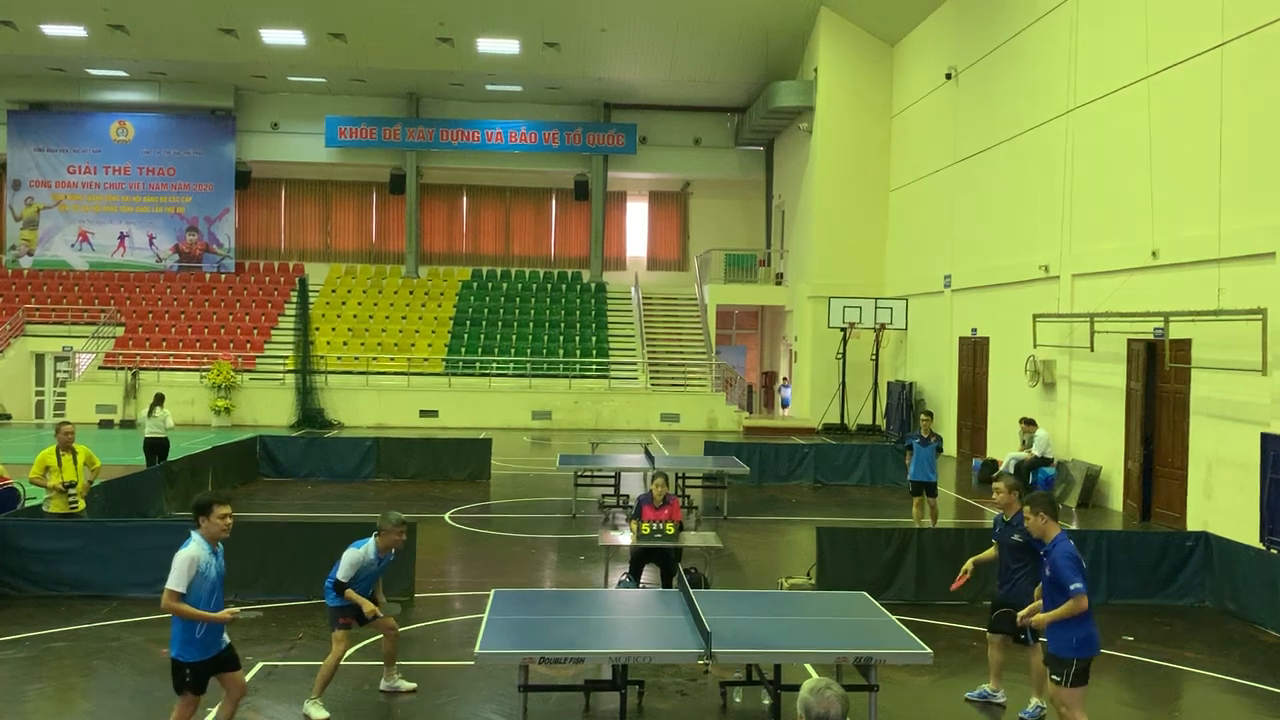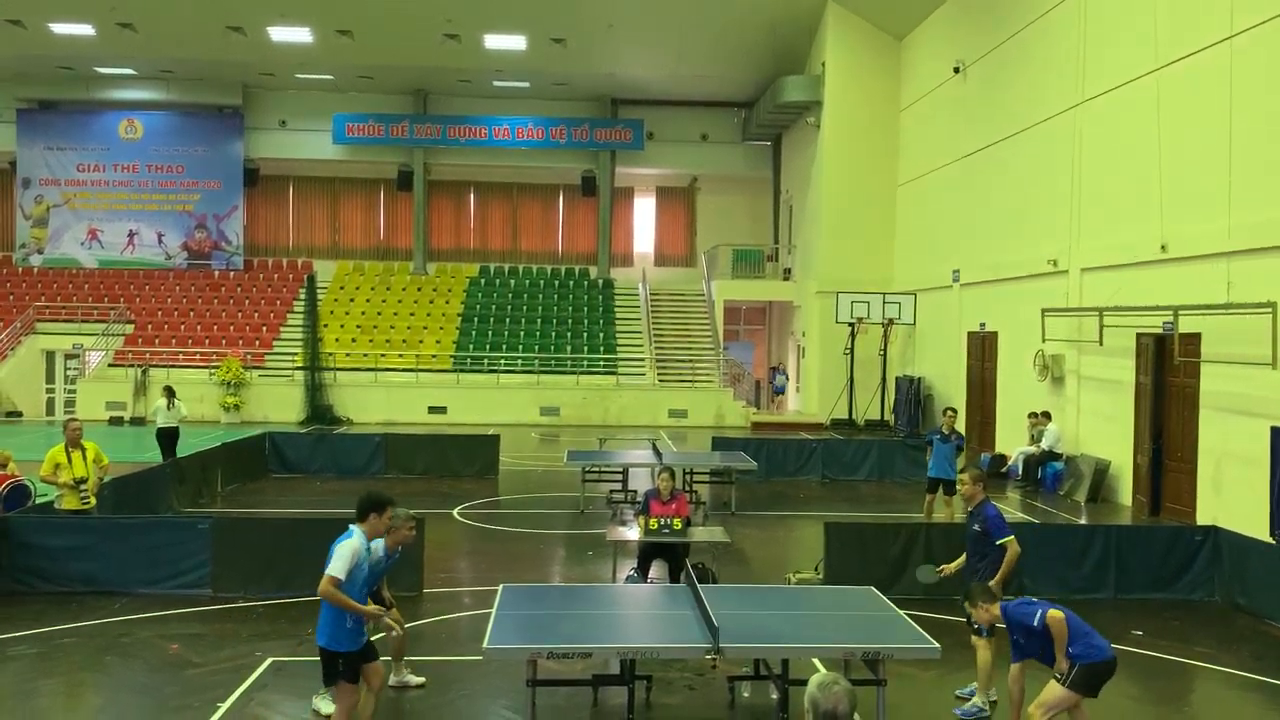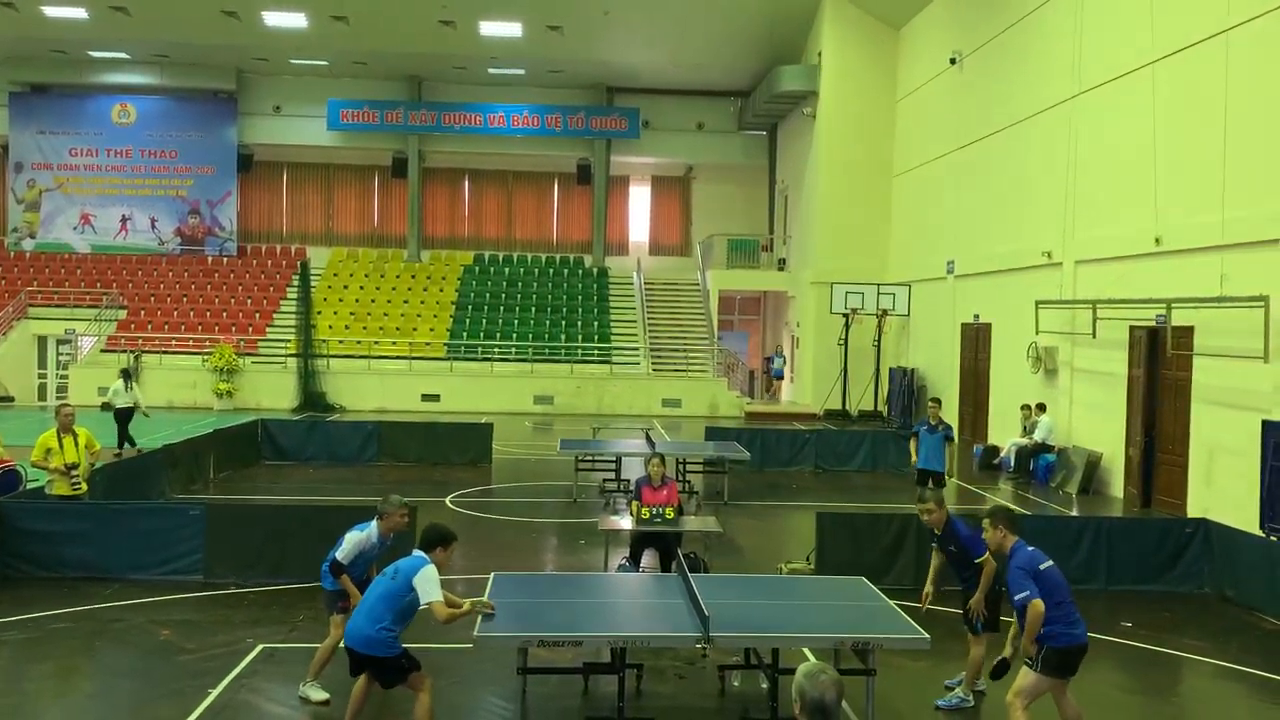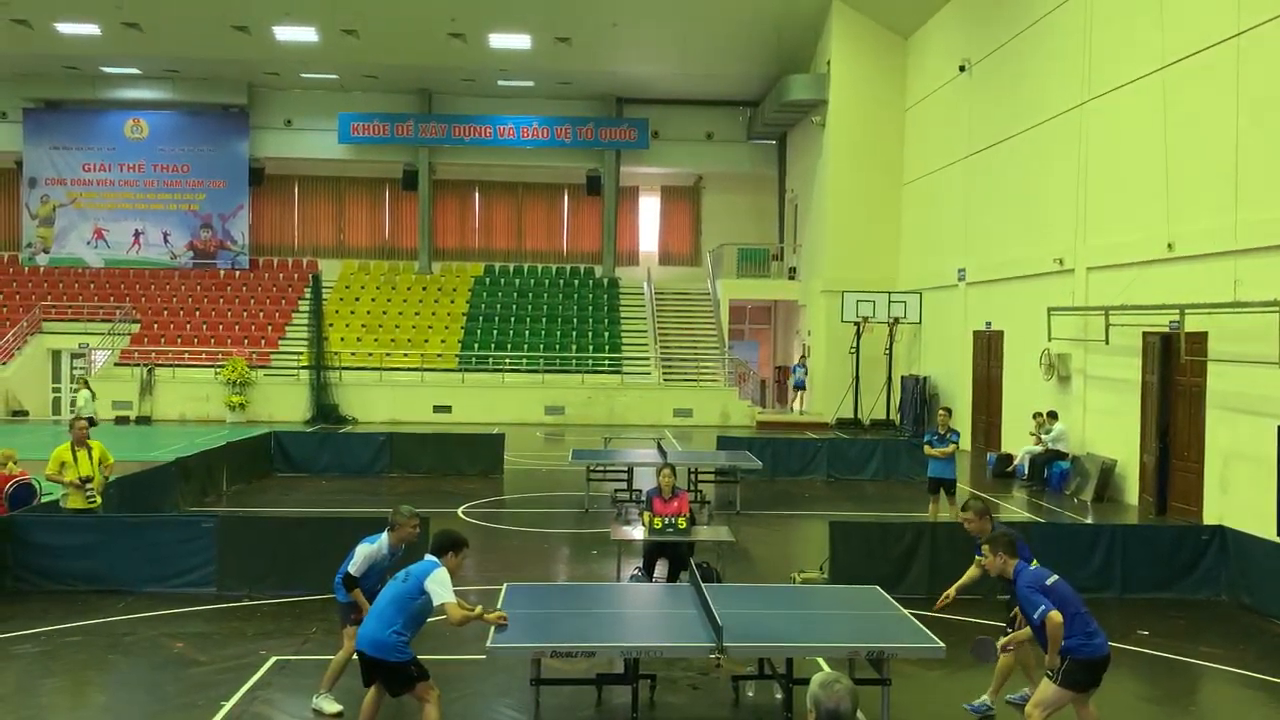
dt=1s
person 1, frame 1
left shoulder: (1029, 525)
right shoulder: (999, 521)
right wrist: (973, 560)
left hip: (1024, 597)
right hip: (1003, 593)
left knee: (1031, 647)
right knee: (994, 639)
right ankle: (995, 689)
person 1, frame 2
left shoulder: (990, 514)
right shoulder: (972, 512)
left elbow: (1014, 549)
left wrist: (998, 580)
right wrist: (953, 566)
left hip: (986, 586)
right hip: (974, 584)
left knee: (980, 640)
right knee: (983, 637)
right ankle: (985, 687)
person 1, frame 3
left shoulder: (962, 532)
right shoulder: (935, 527)
left elbow: (990, 564)
right elbow: (938, 551)
left wrist: (980, 596)
right wrist: (930, 582)
left hip: (984, 588)
right hip: (969, 585)
left knee: (978, 638)
right knee: (973, 634)
left ankle: (964, 693)
right ankle: (974, 678)
person 1, frame 4
right shoulder: (983, 539)
right elbow: (977, 567)
right wrist: (955, 588)
right knee: (1018, 643)
left ankle: (988, 700)
right ankle: (1034, 691)
person 2, frame 1
left shoulder: (217, 549)
right shoulder: (189, 554)
right elbow: (168, 603)
right wrist: (213, 617)
left hip: (217, 642)
right hip: (190, 648)
left knee: (238, 689)
person 2, frame 2
left shoulder: (362, 545)
right shoulder: (350, 545)
right elbow: (324, 589)
left wrist: (381, 617)
right wrist: (362, 610)
left hip: (355, 634)
right hip: (338, 638)
left knee: (376, 681)
right knee: (348, 701)
person 2, frame 3
left shoulder: (406, 563)
right shoulder: (426, 569)
left elbow: (436, 594)
right elbow: (442, 615)
left wrist: (470, 604)
right wrist: (465, 611)
left hip: (353, 635)
right hip: (377, 641)
left knee: (369, 676)
right knee: (423, 687)
person 2, frame 4
left shoulder: (418, 569)
right shoulder: (437, 571)
left elbow: (451, 601)
right elbow: (455, 618)
left wrist: (486, 617)
right wrist: (477, 614)
left hip: (364, 640)
right hip: (388, 646)
left knee: (379, 687)
right knee: (430, 697)
person 3, frame 1
left shoulder: (390, 550)
right shoulder: (357, 552)
right elbow: (339, 586)
left wrist: (379, 595)
right wrist: (363, 603)
left hip: (365, 597)
right hip: (340, 598)
left knee: (392, 629)
right knee: (340, 649)
left ankle: (390, 679)
right ankle: (312, 702)
person 3, frame 2
left shoulder: (396, 548)
right shoulder: (369, 549)
left wrist: (383, 590)
left hip: (369, 591)
left knee: (398, 624)
left ankle: (399, 674)
right ankle: (322, 696)
person 3, frame 3
left shoulder: (387, 535)
right shoulder: (359, 535)
right elbow: (336, 567)
left wrist: (372, 583)
right wrist: (354, 595)
left hip: (358, 579)
right hip: (336, 582)
right knee: (337, 634)
right ankle: (308, 684)
person 3, frame 4
left shoulder: (398, 545)
right shoulder: (371, 547)
right elbow: (349, 580)
right wrist: (366, 608)
left hip: (372, 591)
right hip: (350, 594)
right knee: (351, 646)
right ankle: (321, 696)
person 4, frame 1
left shoulder: (1061, 553)
right shoulder: (1055, 549)
left elbow: (1080, 602)
left wrist: (1046, 617)
right wrist: (1031, 609)
left hip: (1073, 644)
right hip: (1062, 640)
right knee: (1056, 698)
person 4, frame 2
left shoulder: (1014, 611)
right shoulder: (1015, 630)
left elbow: (1057, 617)
right elbow: (1015, 679)
left wrist: (1061, 659)
left hip: (1090, 658)
right hip: (1100, 657)
right knee: (1070, 702)
person 4, frame 3
left shoulder: (1018, 564)
right shoulder: (1030, 554)
left elbow: (1037, 608)
left wrist: (1026, 643)
right wrist: (1010, 643)
left hip: (1055, 643)
right hip: (1075, 638)
left knee: (1016, 702)
right knee: (1059, 692)
person 4, frame 4
left shoulder: (1025, 584)
right shoulder: (1035, 572)
left elbow: (1055, 620)
left wrist: (1052, 657)
right wrist: (1012, 638)
left hip: (1079, 655)
right hip: (1096, 650)
right knee: (1081, 703)
